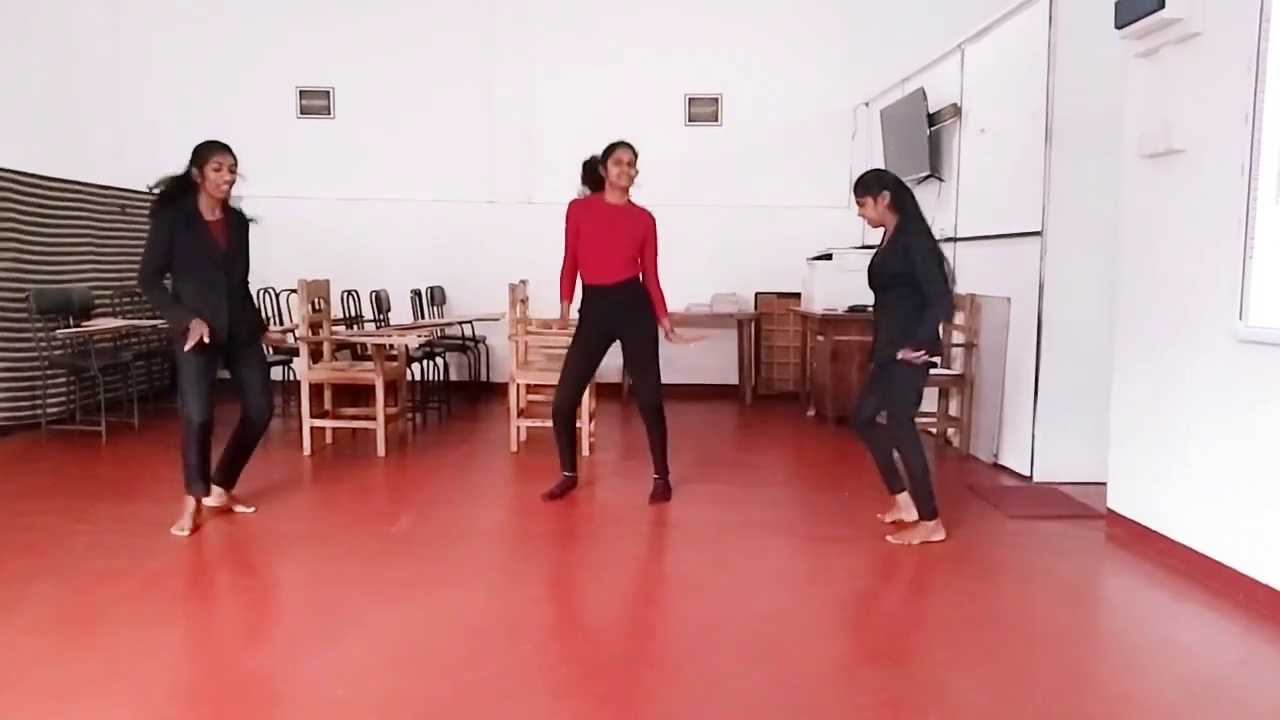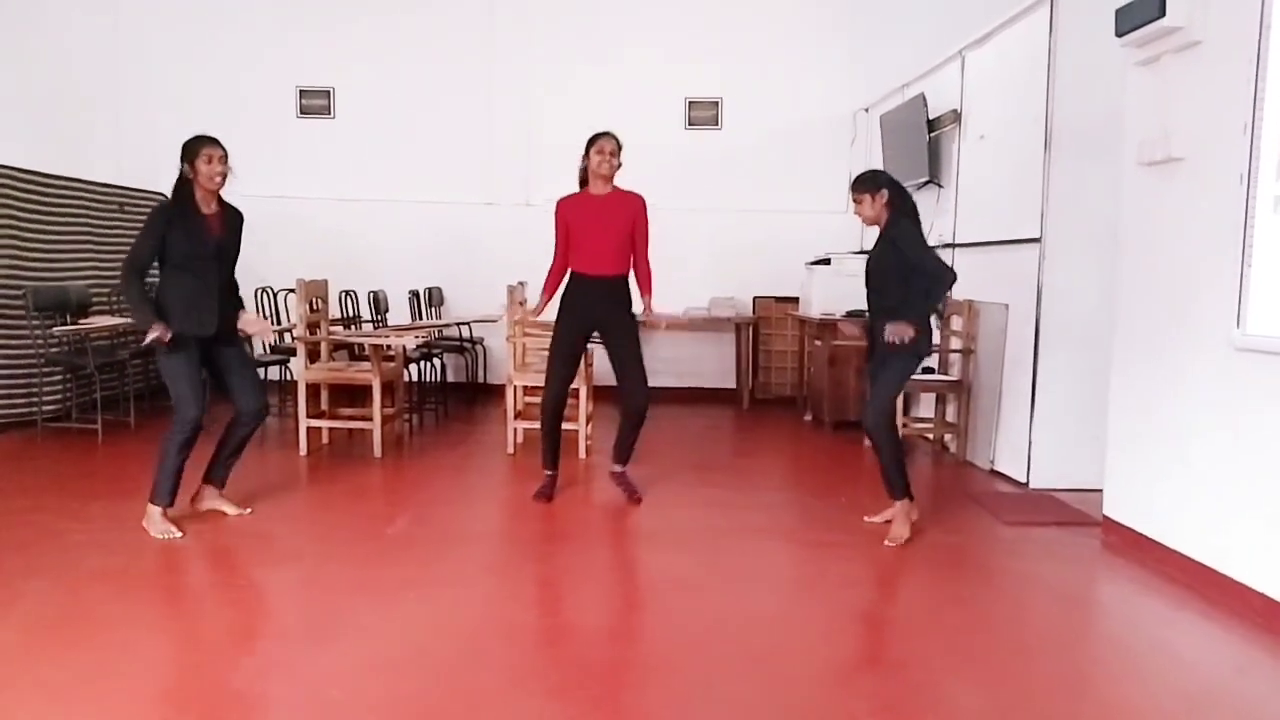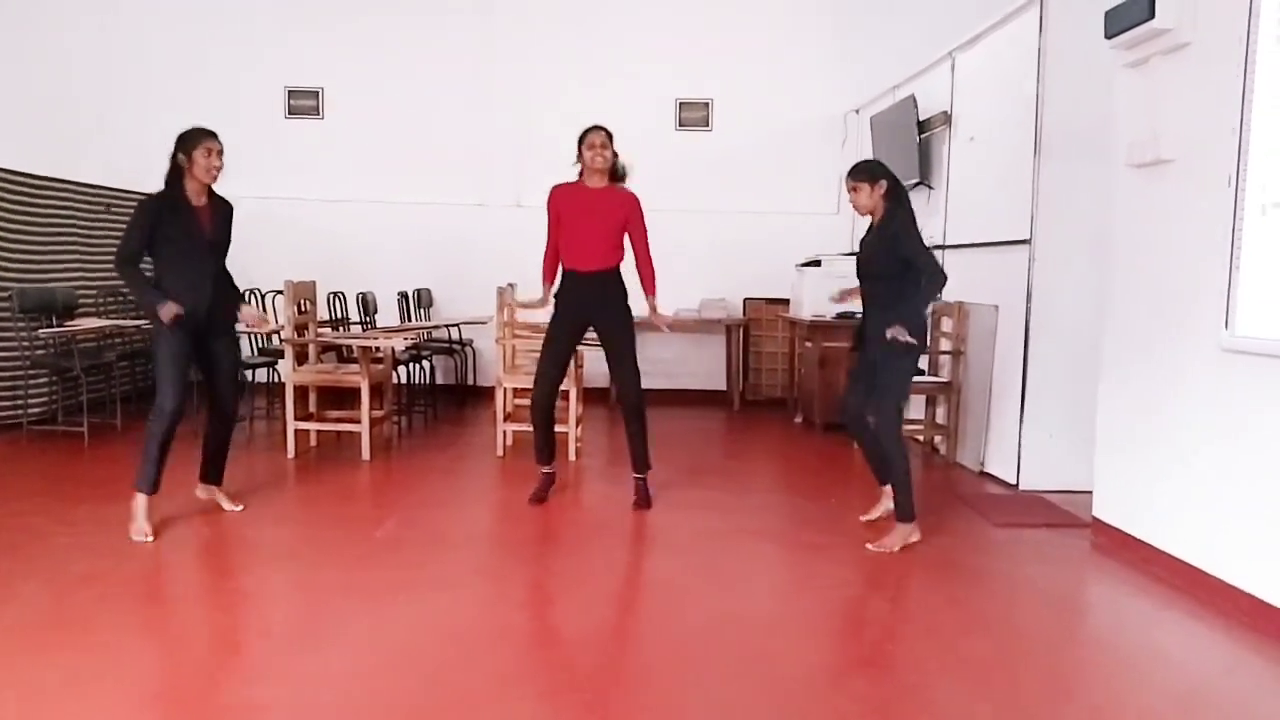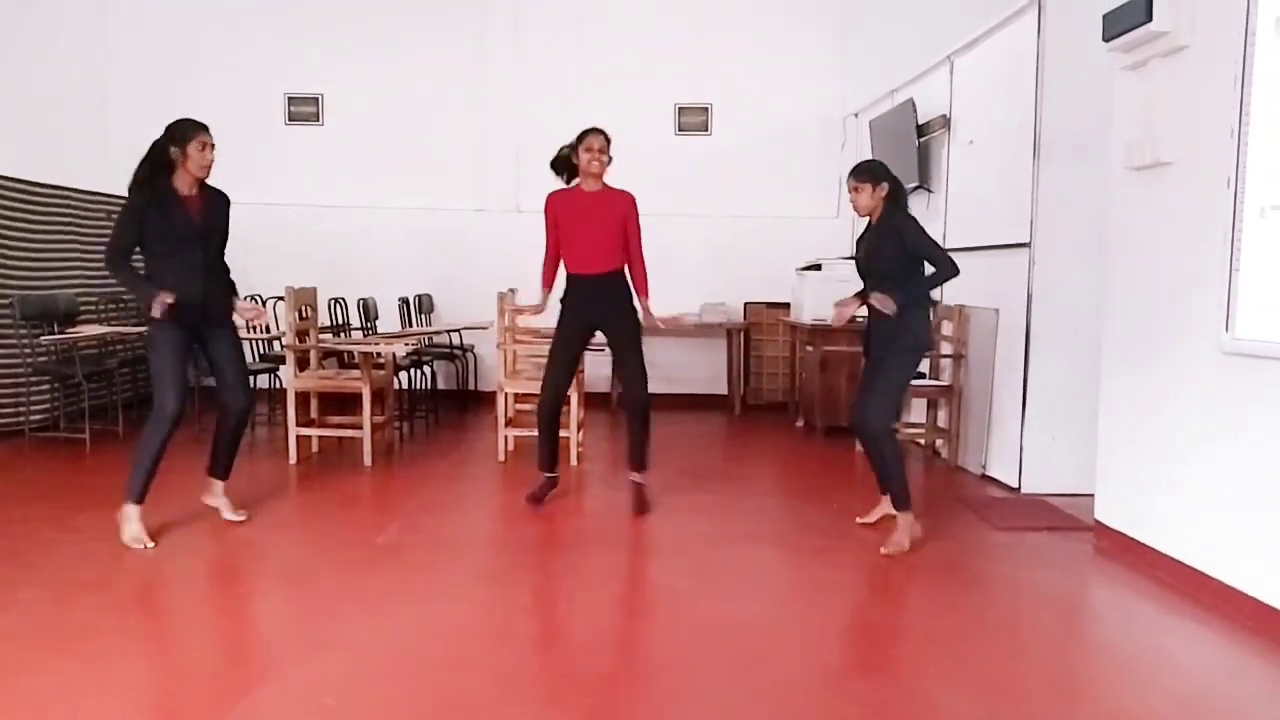
dt=0.4s
person 1, frame 1
left shoulder: (238, 222)
right shoulder: (172, 221)
right elbow: (150, 281)
left wrist: (259, 326)
right wrist: (186, 320)
left hip: (240, 331)
right hip: (196, 332)
left knee: (259, 412)
right knee: (198, 414)
left ankle: (219, 491)
right ankle: (192, 499)
person 1, frame 2
left shoulder: (233, 218)
right shoulder: (168, 215)
right elbow: (132, 272)
left wrist: (240, 313)
right wrist: (151, 319)
left hip: (221, 330)
right hip: (178, 331)
left knee: (253, 406)
right knee: (190, 415)
left ankle: (210, 491)
right ankle: (156, 509)
person 1, frame 3
left shoulder: (223, 210)
right shoulder: (158, 206)
right elbow: (125, 261)
left wrist: (238, 305)
right wrist: (156, 302)
left hip: (217, 320)
right hip: (175, 321)
left knee: (226, 406)
right knee: (170, 403)
left ankle: (210, 484)
right ankle: (142, 503)
person 1, frame 4
left shoulder: (218, 201)
right shoulder: (147, 200)
right elbow: (116, 257)
left wrist: (234, 299)
right wrist: (151, 293)
left hip: (214, 315)
right hip: (171, 316)
left knee: (239, 400)
right knee: (170, 407)
left ankle: (216, 487)
right ankle: (131, 510)
person 2, frame 1
left shoulder: (912, 239)
right shoulder: (890, 238)
left elbow: (940, 299)
left wrist: (917, 345)
right wrist: (882, 322)
left hip: (909, 351)
right hip: (890, 349)
left knee: (901, 429)
right knee: (862, 416)
left ankle: (929, 522)
right ankle: (903, 500)
person 2, frame 2
left shoulder: (901, 233)
right shoulder: (887, 237)
left elbow: (944, 277)
left wrist: (912, 322)
right wrist: (871, 331)
left hip: (904, 343)
right hip: (887, 342)
left knee: (873, 417)
right knee: (881, 421)
left ankle: (902, 504)
right ankle: (903, 503)
person 2, frame 3
left shoulder: (898, 226)
right shoulder: (876, 229)
left elbow: (935, 276)
left wrist: (906, 322)
right wrist: (861, 292)
left hip: (897, 341)
right hip: (874, 338)
left knee: (885, 424)
right knee: (854, 412)
left ankle: (907, 524)
right ankle: (889, 491)
person 2, frame 4
left shoulder: (901, 225)
right shoulder: (869, 233)
left elbow: (947, 268)
left wrist: (899, 299)
right wrist: (857, 300)
left hip: (905, 336)
right hip: (882, 337)
left knee: (877, 419)
right knee: (862, 419)
left ankle: (906, 518)
right ankle: (890, 498)
person 3, frame 1
left shoulder: (644, 219)
right shoulder: (578, 210)
left elbow: (650, 274)
right elbow: (570, 263)
left wrist: (665, 321)
right wrist: (565, 308)
left hip: (634, 307)
right hip: (593, 309)
left knee: (649, 397)
right knee: (563, 400)
left ankle: (661, 476)
right ankle: (569, 474)
person 3, frame 2
left shoulder: (633, 204)
right shoulder: (566, 206)
left elbow: (641, 260)
right elbow: (560, 261)
left wrist: (647, 305)
right wrist: (542, 302)
left hip: (617, 301)
right hip: (577, 299)
left knee: (637, 397)
right knee: (554, 394)
left ankle: (619, 469)
right ankle: (550, 474)
person 3, frame 3
left shoulder: (626, 201)
right shoulder: (560, 195)
left elbow: (642, 254)
right elbow: (553, 249)
left wrist: (651, 305)
right wrist: (546, 291)
left hip: (609, 295)
right hip: (570, 296)
left knee: (630, 392)
right knee: (542, 393)
left ankle: (640, 478)
right ankle: (546, 471)
person 3, frame 4
left shoulder: (623, 201)
right shoulder: (556, 202)
left elbow: (635, 256)
right elbow: (552, 254)
left wrist: (644, 303)
right wrist: (545, 295)
left hip: (615, 297)
right hip: (577, 298)
left knee: (636, 395)
right knee: (551, 394)
left ankle: (638, 478)
right ankle: (548, 474)
